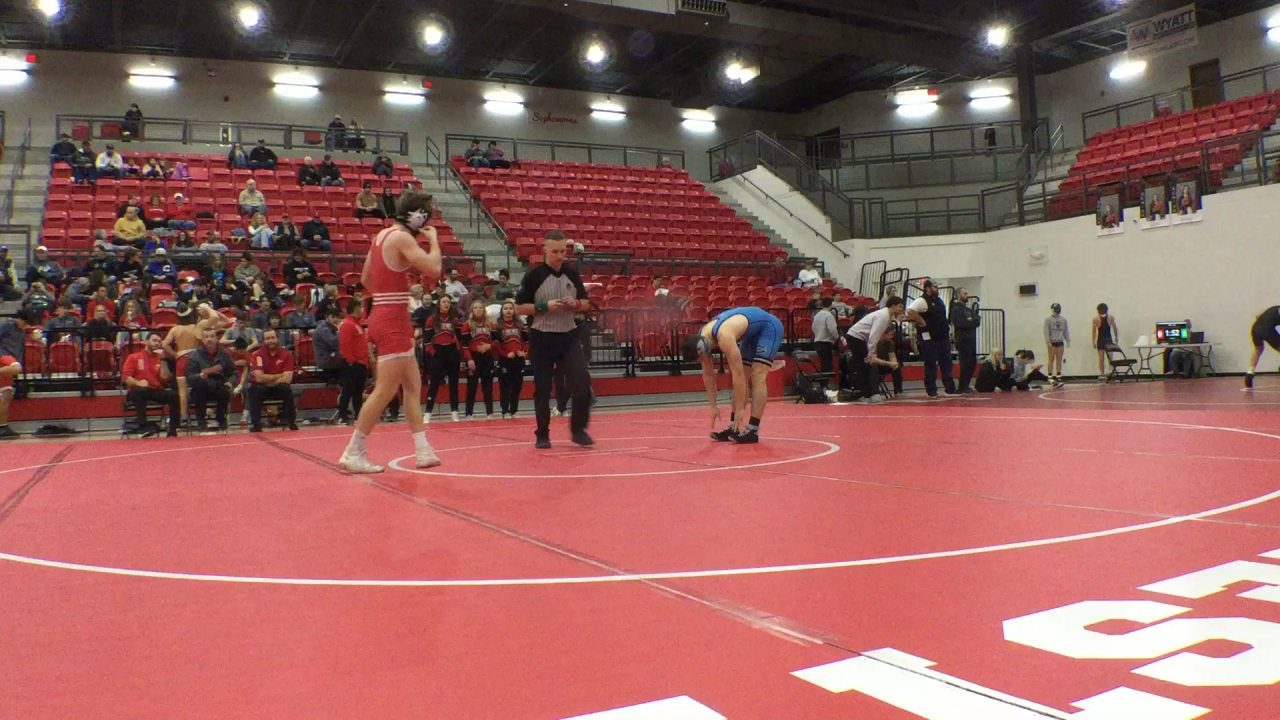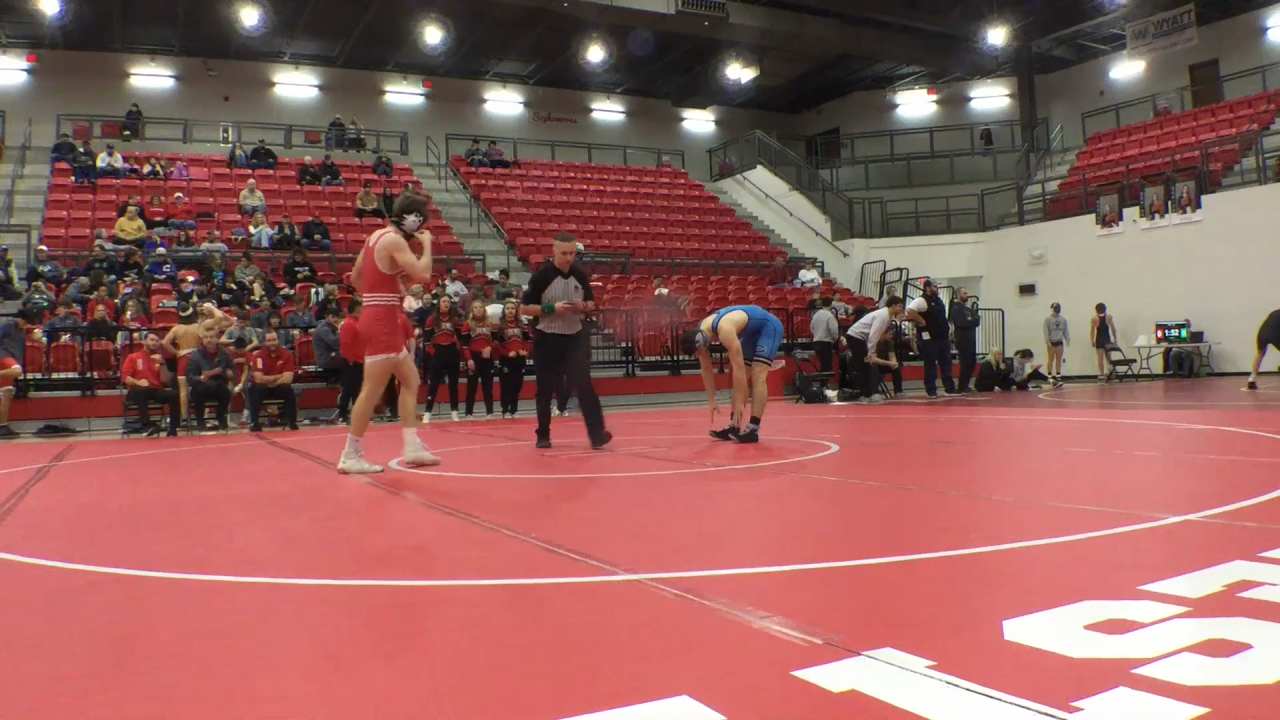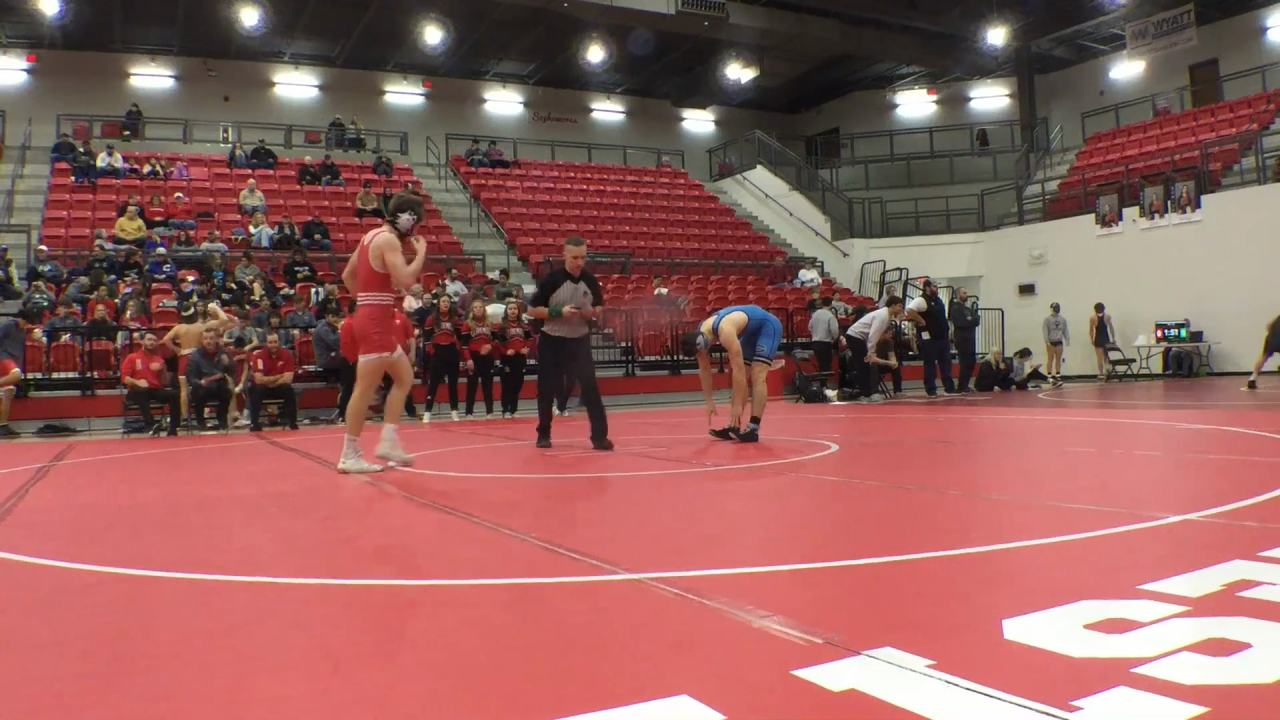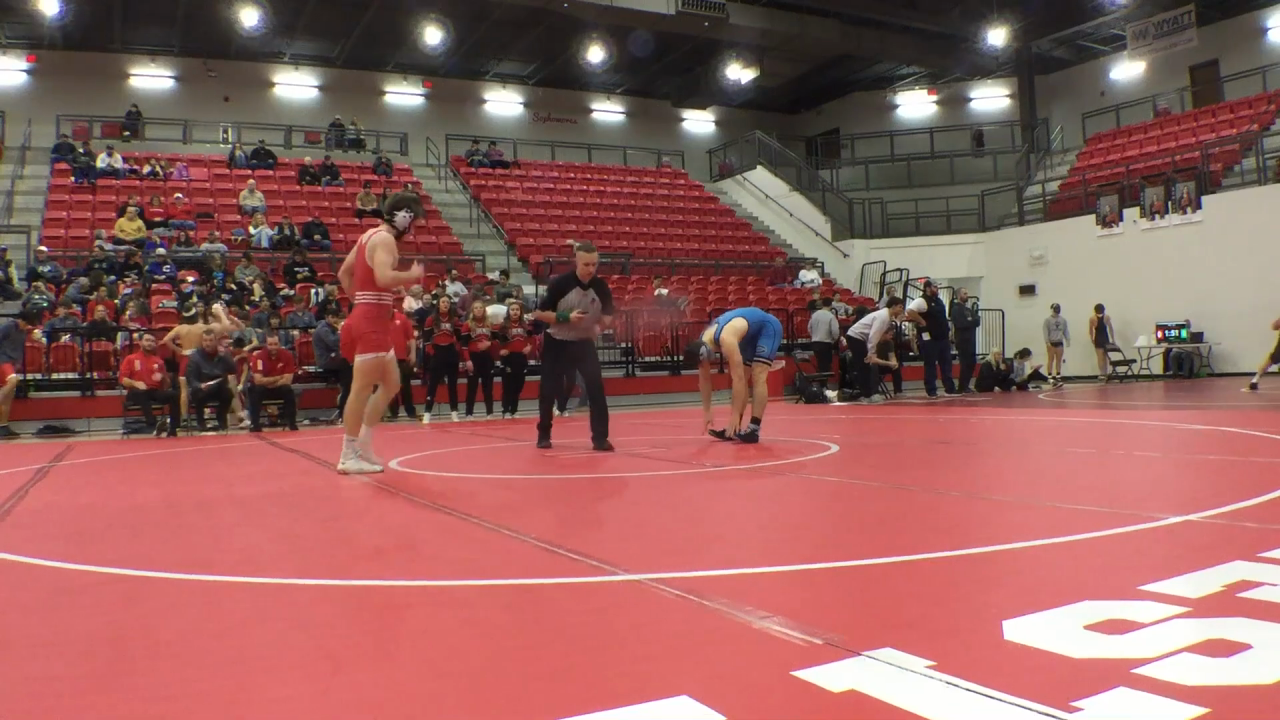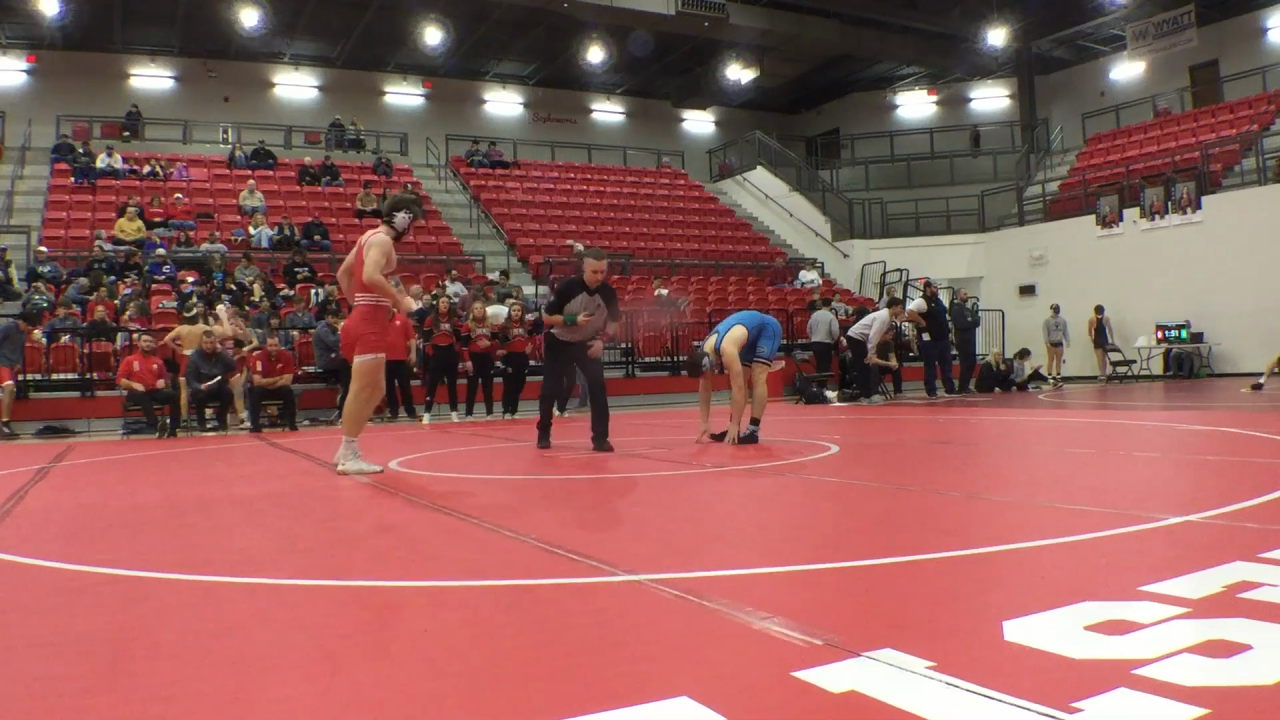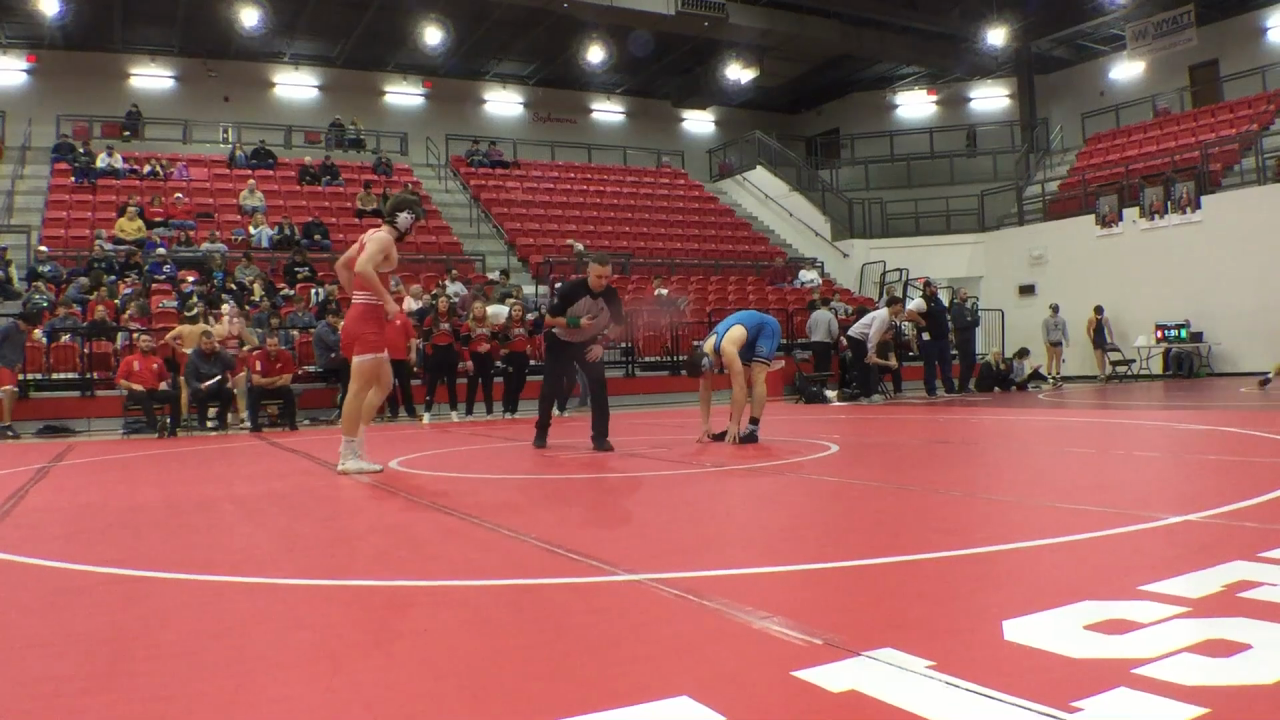
dt=0.1s
person 1, frame 1
left shoulder: (384, 236)
right shoulder: (402, 238)
left elbow: (365, 278)
right elbow: (433, 270)
right wrist: (433, 241)
left hip: (386, 318)
right hip: (391, 321)
left knee: (413, 386)
right knee: (385, 391)
left ankle: (423, 451)
right ankle: (353, 453)
person 1, frame 2
left shoulder: (376, 237)
right shoulder: (394, 240)
left elbow: (355, 277)
right elbow: (422, 275)
right wrist: (427, 245)
left hip: (376, 318)
right hip: (381, 321)
left knee: (411, 382)
right knee: (372, 390)
left ankle: (413, 447)
right ankle: (350, 456)
person 1, frame 3
left shoulder: (372, 236)
right shoulder: (389, 240)
left elbow: (348, 275)
right elbow: (405, 280)
right wrist: (420, 254)
left hip: (369, 317)
right hip: (376, 320)
left knee: (405, 378)
right knee: (366, 389)
left ankle: (389, 444)
right ankle: (350, 456)
person 1, frame 4
left shoulder: (370, 235)
right shoulder: (385, 239)
left elbow: (344, 273)
right elbow: (383, 279)
right wrist: (413, 274)
left hip: (367, 317)
right hip: (372, 320)
left knee: (390, 384)
right knee: (362, 389)
left ankle: (359, 447)
right ankle: (349, 457)
person 1, frame 5
left shoulder: (369, 237)
right shoulder: (383, 240)
left elbow: (343, 273)
right elbow: (370, 277)
right wrist: (399, 299)
left hip: (364, 318)
right hip: (370, 321)
left knee: (374, 390)
right knee: (361, 390)
left ankle: (346, 451)
right ankle: (349, 458)
person 1, frame 6
left shoulder: (371, 235)
right shoulder: (384, 238)
left elbow: (341, 266)
right elbow: (362, 269)
right wrist: (387, 299)
left hip: (363, 318)
right hip: (368, 320)
left knee: (384, 384)
right knee: (359, 389)
left ankle: (352, 448)
right ankle: (348, 457)
person 2, frame 1
left shoulder: (572, 274)
right shoulder: (534, 276)
left elbow: (585, 302)
right elbow: (519, 308)
left wrist: (575, 304)
right wrist: (545, 306)
left hip: (569, 335)
right hip: (542, 336)
left knee: (581, 381)
right knee: (543, 387)
left ankle: (578, 428)
right ankle: (542, 434)
person 2, frame 2
left shoulder: (580, 275)
right shoulder: (541, 276)
left elbow: (591, 304)
right elbow: (525, 308)
left wrist: (582, 306)
right wrist: (552, 308)
left hip: (575, 336)
right hip: (547, 338)
left knee: (584, 384)
right knee: (545, 388)
left ankle: (597, 431)
right ankle: (543, 434)
person 2, frame 3
left shoulder: (590, 280)
right shoulder: (551, 279)
left elbow: (600, 307)
right elbow: (532, 310)
left wrist: (592, 312)
right wrist: (559, 312)
left hip: (579, 340)
right hip: (552, 341)
left knee: (589, 385)
right knee: (547, 388)
left ankle: (599, 435)
right ankle: (544, 434)
person 2, frame 4
left shoulder: (600, 286)
right shoulder: (559, 283)
left elbow: (609, 314)
right elbow: (540, 313)
left wrist: (600, 325)
right wrist: (567, 317)
left hip: (584, 343)
right hip: (557, 343)
left knee: (596, 387)
right knee: (549, 389)
left ankle: (600, 437)
right ankle: (544, 433)
person 2, frame 5
left shoulder: (608, 292)
right shoulder: (566, 287)
left elbow: (614, 320)
right elbow: (546, 317)
left wrist: (602, 338)
right wrist: (573, 320)
left hip: (588, 343)
right hip: (559, 342)
left knee: (597, 385)
right knee: (551, 388)
left ankle: (600, 437)
right ankle: (544, 432)
person 2, frame 6
left shoulder: (611, 295)
right shoulder: (570, 289)
left elbow: (617, 323)
right elbow: (549, 319)
left wrist: (601, 344)
right wrist: (577, 323)
left hip: (588, 345)
right hip: (560, 342)
left knee: (599, 385)
right knee: (551, 388)
left ankle: (600, 437)
right ankle: (541, 431)
